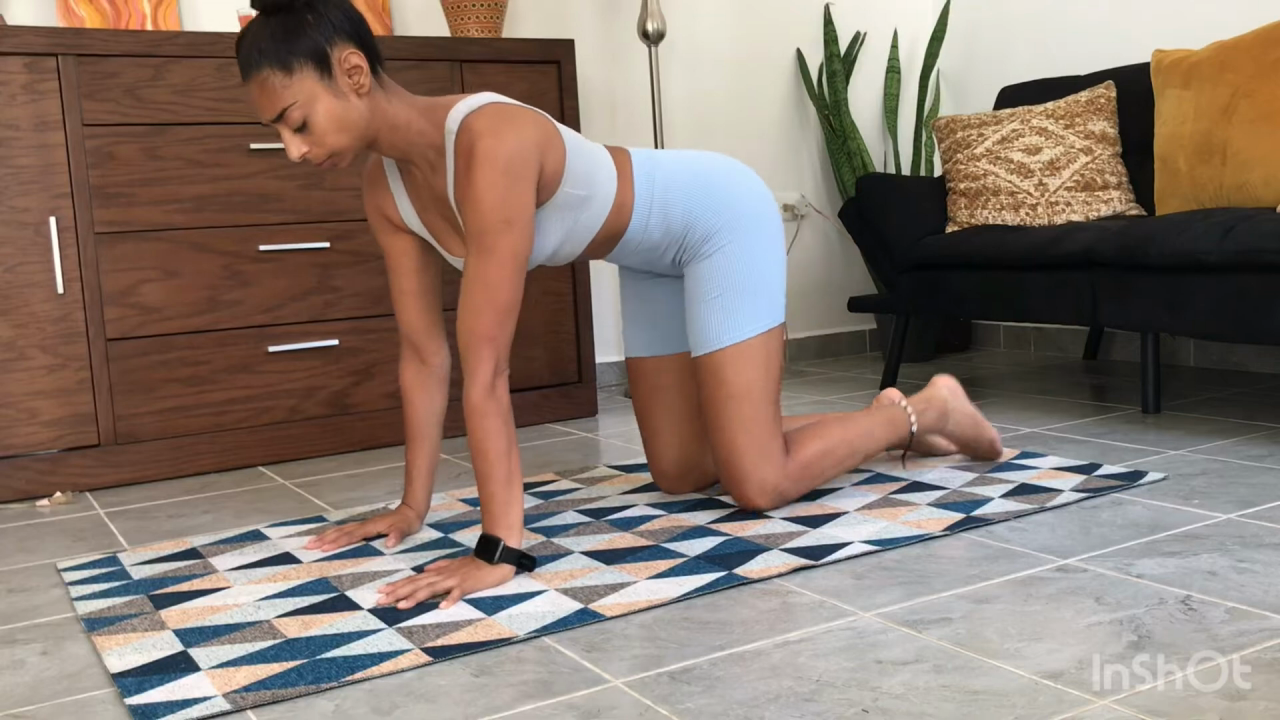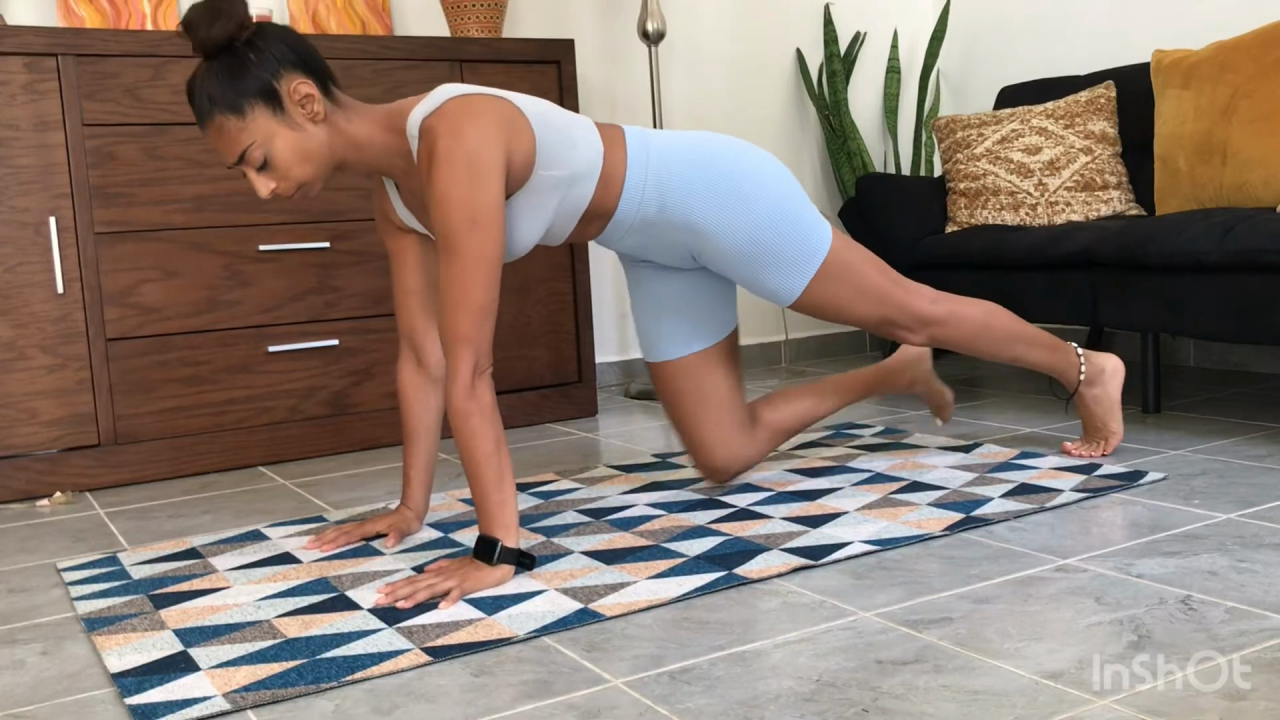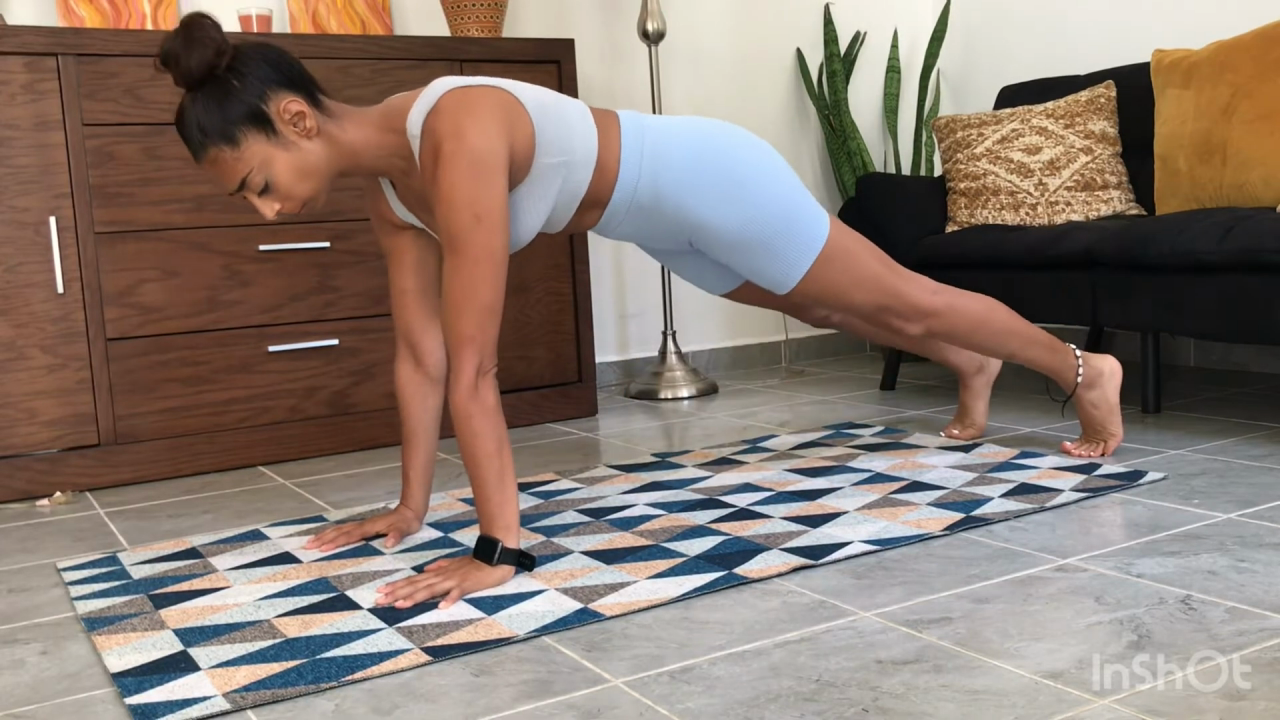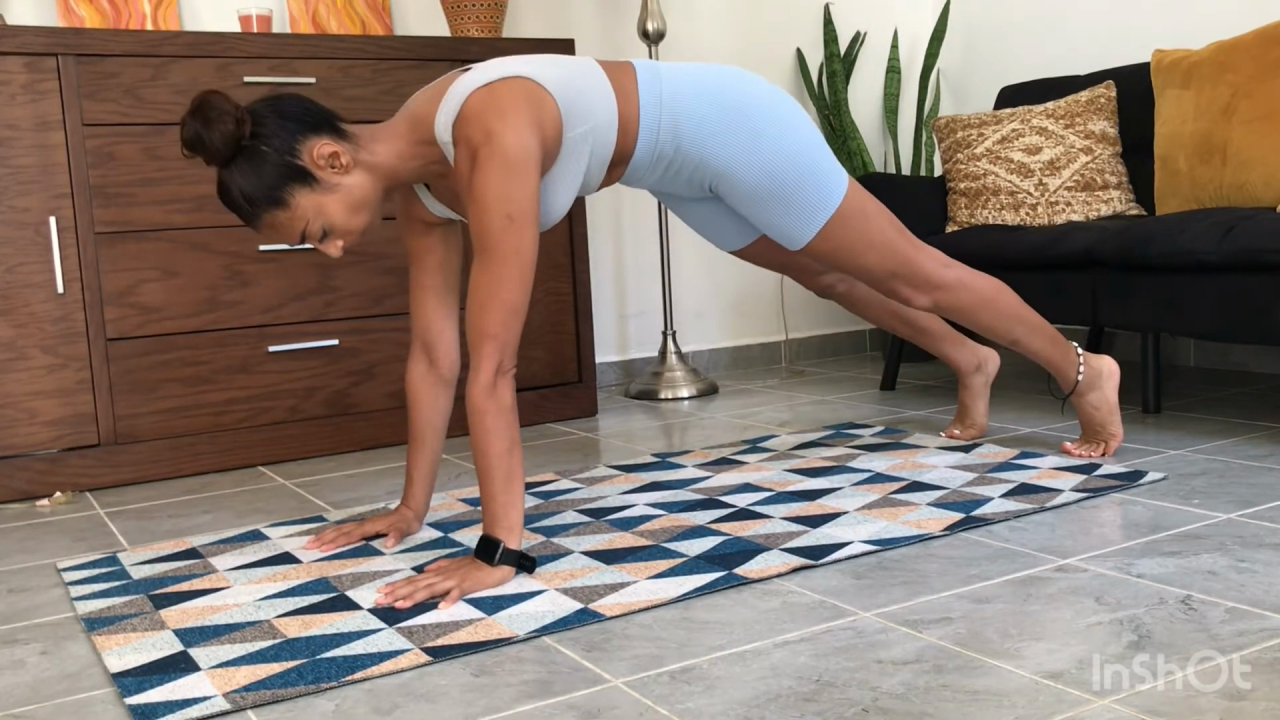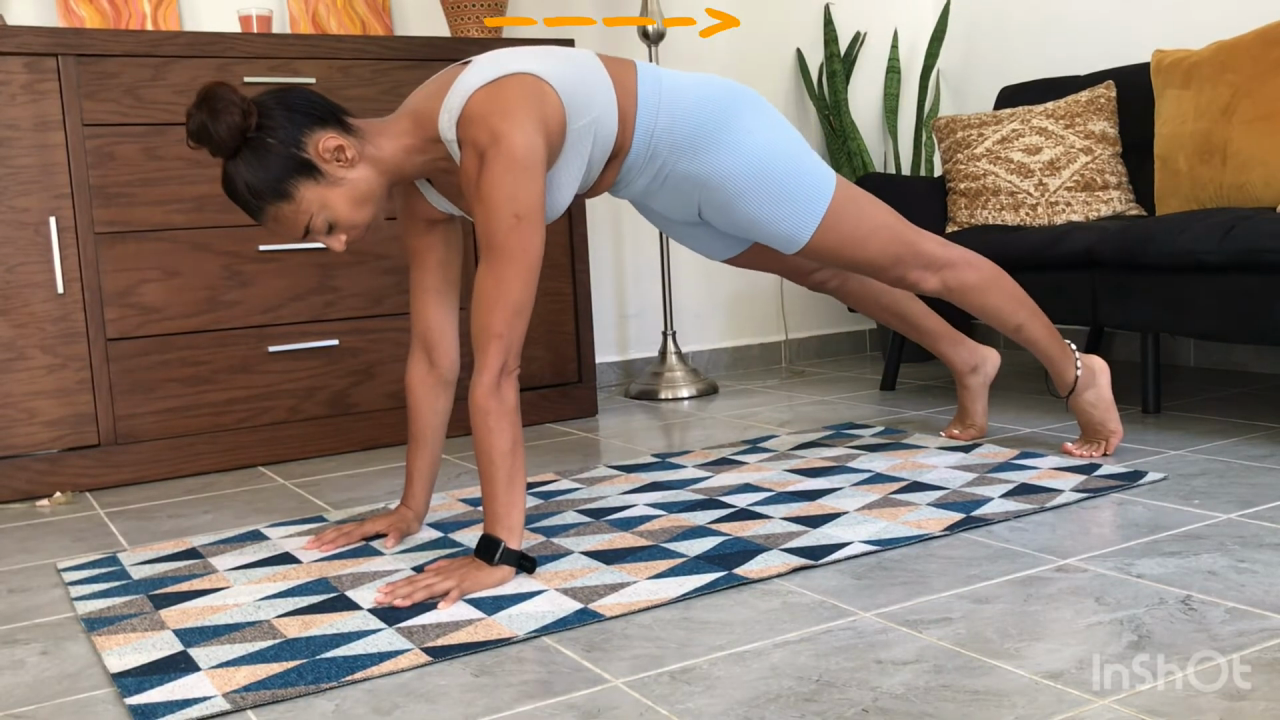
dt=1s
person 1, frame 1
left shoulder: (491, 141)
right shoulder: (385, 186)
left elbow: (484, 368)
right elbow: (424, 355)
left wrist: (501, 546)
right wrist: (413, 506)
left hip: (721, 215)
right hip: (656, 256)
left knee: (758, 485)
right knee: (680, 473)
left ankle: (925, 410)
right ankle: (882, 419)
person 1, frame 2
left shoulder: (454, 139)
right shoulder: (391, 187)
left elbow: (468, 371)
right elbow: (421, 355)
left wrist: (499, 548)
right wrist: (411, 507)
left hip: (715, 195)
right hip: (656, 239)
left knee: (907, 310)
right knee: (723, 454)
left ankle: (1088, 371)
right ankle: (890, 378)
person 1, frame 3
left shoulder: (458, 137)
right shoulder: (386, 176)
left elbow: (473, 369)
right elbow: (421, 353)
left wrist: (499, 546)
right wrist: (410, 505)
left hip: (708, 183)
right hip: (663, 219)
left knee: (905, 302)
right knee: (821, 306)
left ankle: (1083, 371)
right ankle: (971, 368)
person 1, frame 4
left shoulder: (490, 136)
right shoulder: (416, 178)
left elbow: (491, 365)
right elbow: (434, 353)
left wrist: (500, 548)
right wrist: (412, 506)
left hip: (729, 127)
right hip: (679, 168)
left knee: (912, 270)
right knee: (824, 275)
left ankle: (1082, 372)
right ankle: (971, 363)
person 1, frame 5
left shoulder: (496, 133)
right shoulder: (417, 175)
left elbow: (495, 363)
right elbow: (433, 353)
left wrist: (501, 550)
right wrist: (411, 507)
left hip: (715, 144)
right hip: (662, 186)
left knee: (919, 260)
right knee: (824, 272)
left ankle: (1075, 373)
right ankle: (969, 364)
